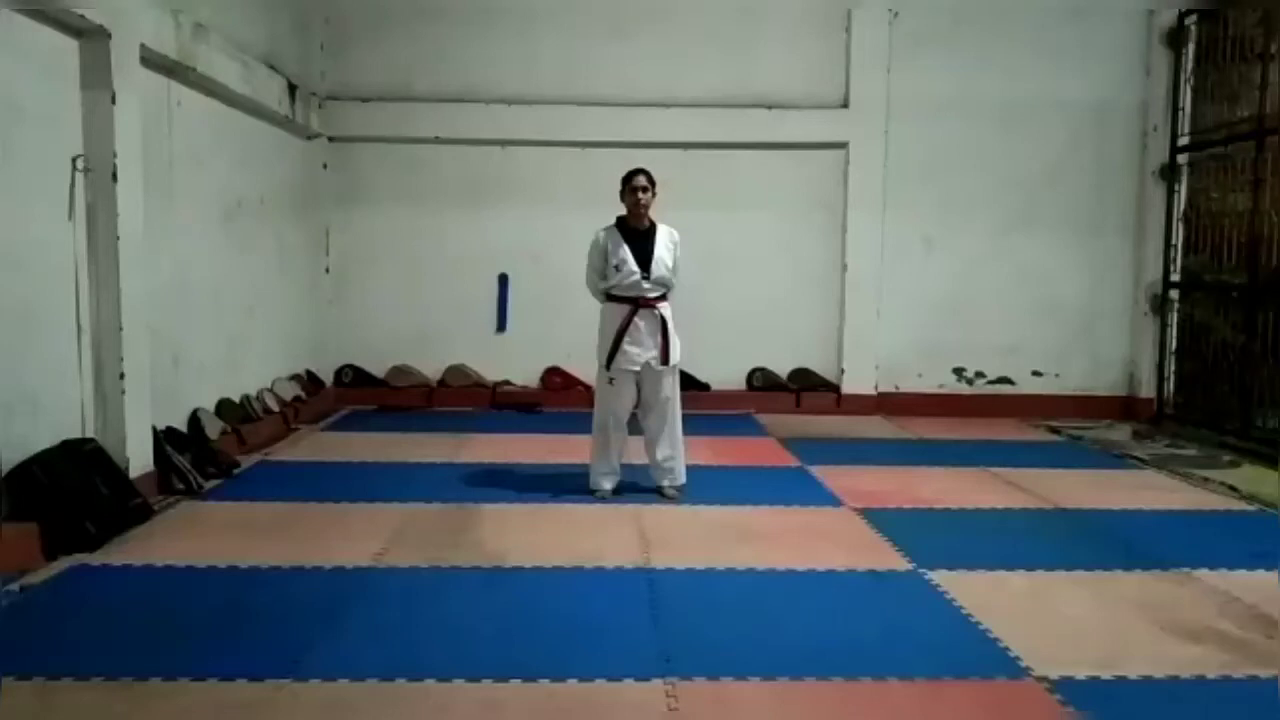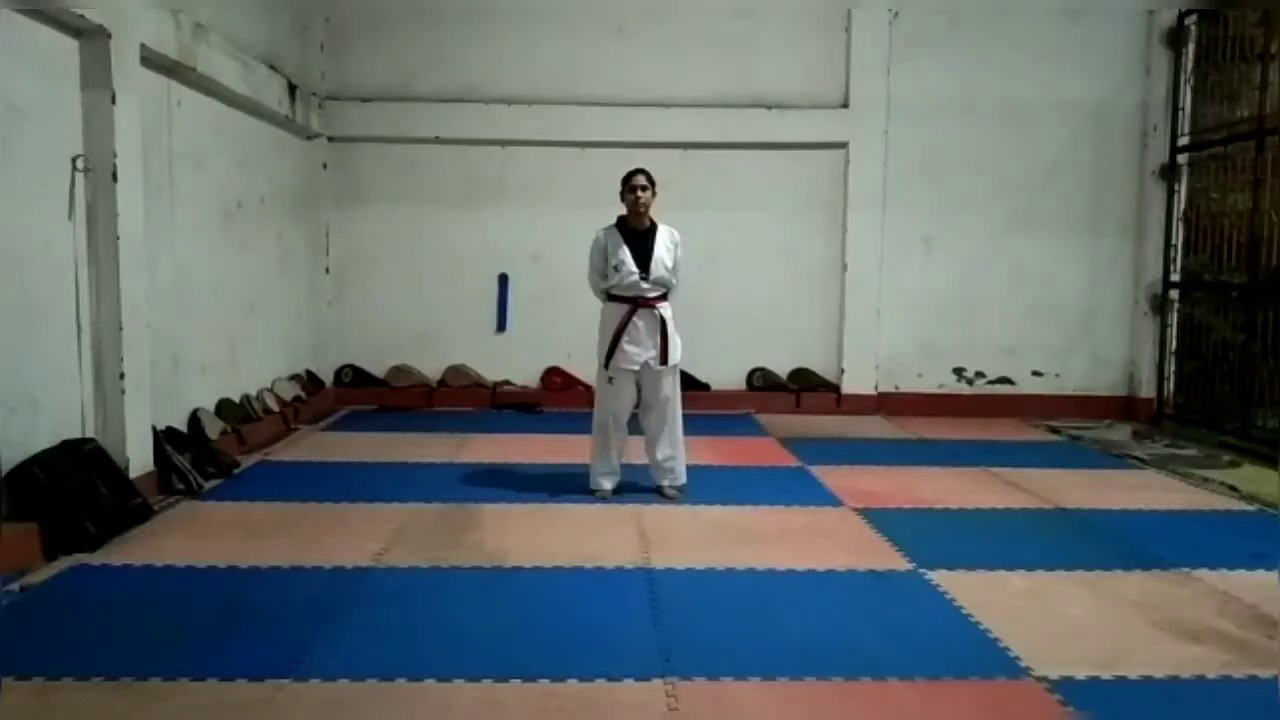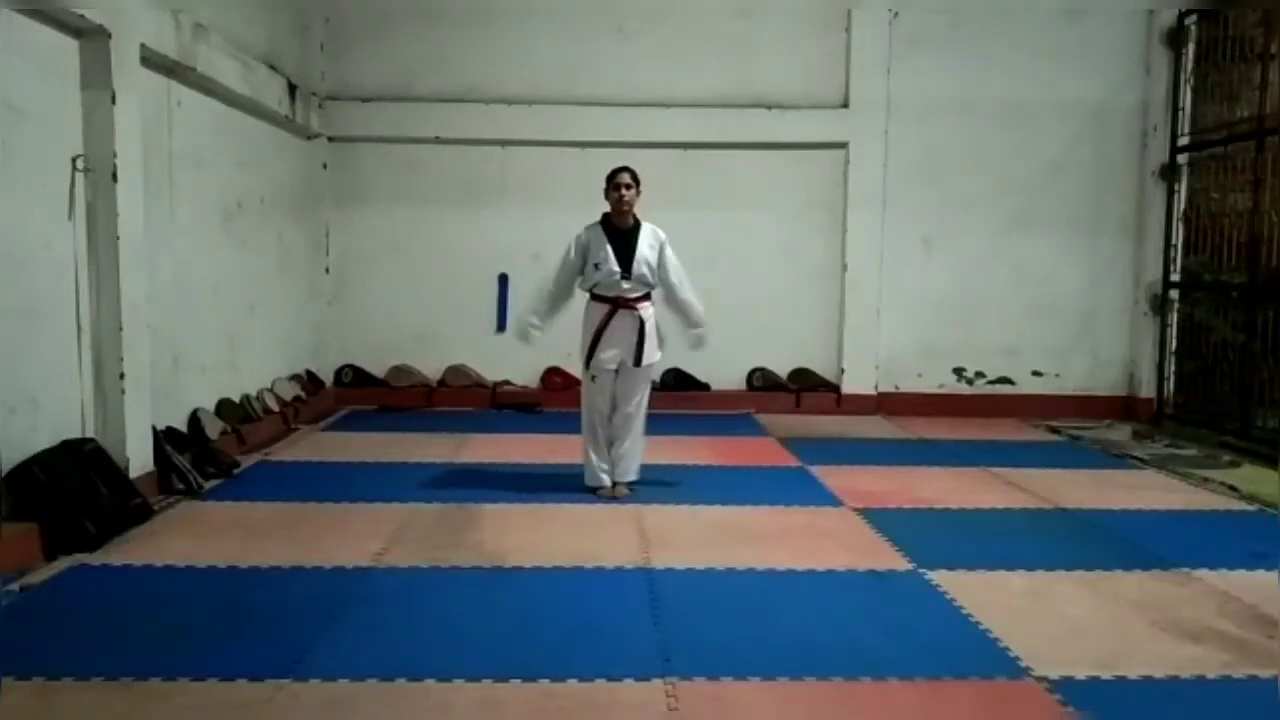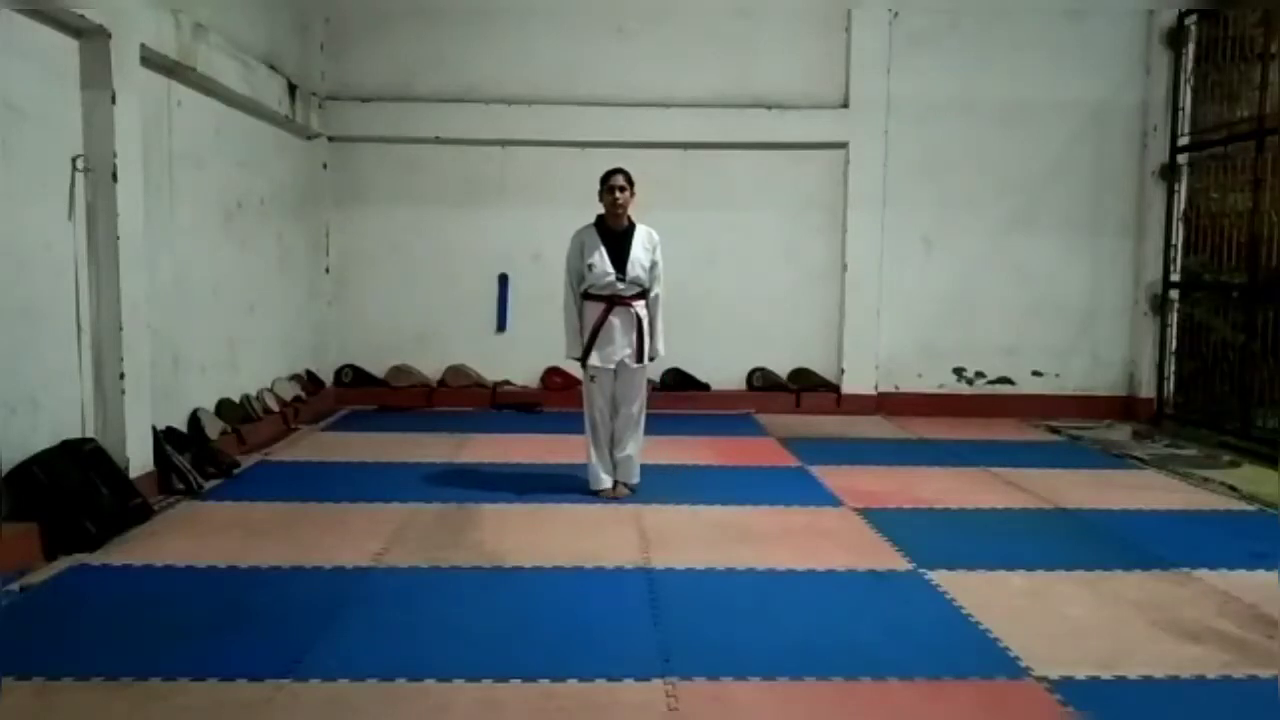
dt=0.5s
person 1, frame 1
left shoulder: (670, 237)
right shoulder: (605, 238)
right elbow: (595, 283)
left wrist: (650, 306)
right wrist: (625, 306)
left hip: (659, 326)
right hip: (620, 326)
left knee: (662, 408)
right knee: (612, 408)
left ankle: (669, 477)
right ankle: (605, 478)
person 1, frame 2
left shoulder: (670, 238)
right shoulder: (605, 238)
right elbow: (598, 285)
left wrist: (652, 310)
right wrist: (625, 309)
left hip: (658, 327)
right hip: (619, 327)
left knee: (663, 407)
right knee: (612, 409)
left ankle: (669, 476)
right ankle: (604, 477)
person 1, frame 3
left shoulder: (655, 237)
right shoulder: (589, 237)
left elbow: (674, 283)
right elbow: (563, 280)
left wrist: (695, 323)
right wrist: (535, 320)
left hip: (639, 325)
right hip: (601, 324)
left knee: (631, 409)
right knee: (597, 407)
left ankle: (623, 475)
right ankle: (600, 475)
person 1, frame 4
left shoulder: (648, 238)
right shoulder: (583, 238)
left elbow: (655, 292)
right elbow: (572, 292)
left wrist: (655, 341)
right wrist: (575, 342)
left hip: (634, 327)
right hip: (597, 327)
left knee: (630, 408)
right knee: (599, 408)
left ankle: (625, 475)
right ankle: (603, 477)
